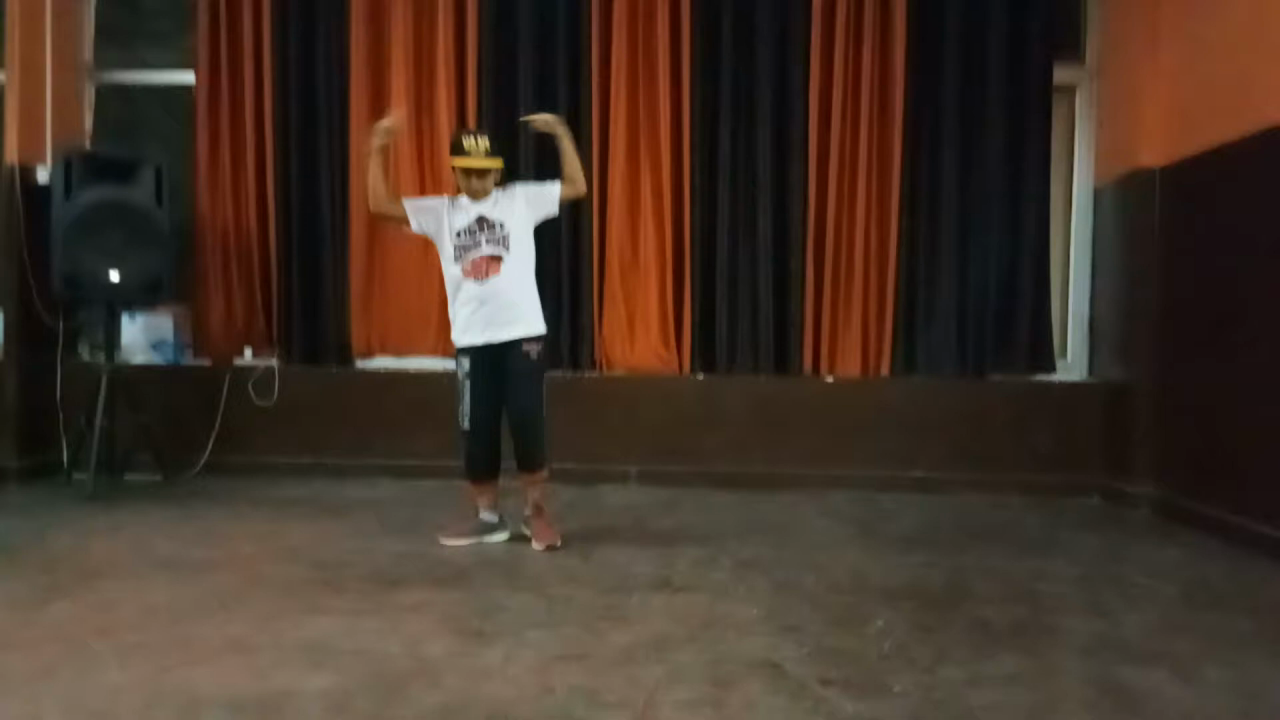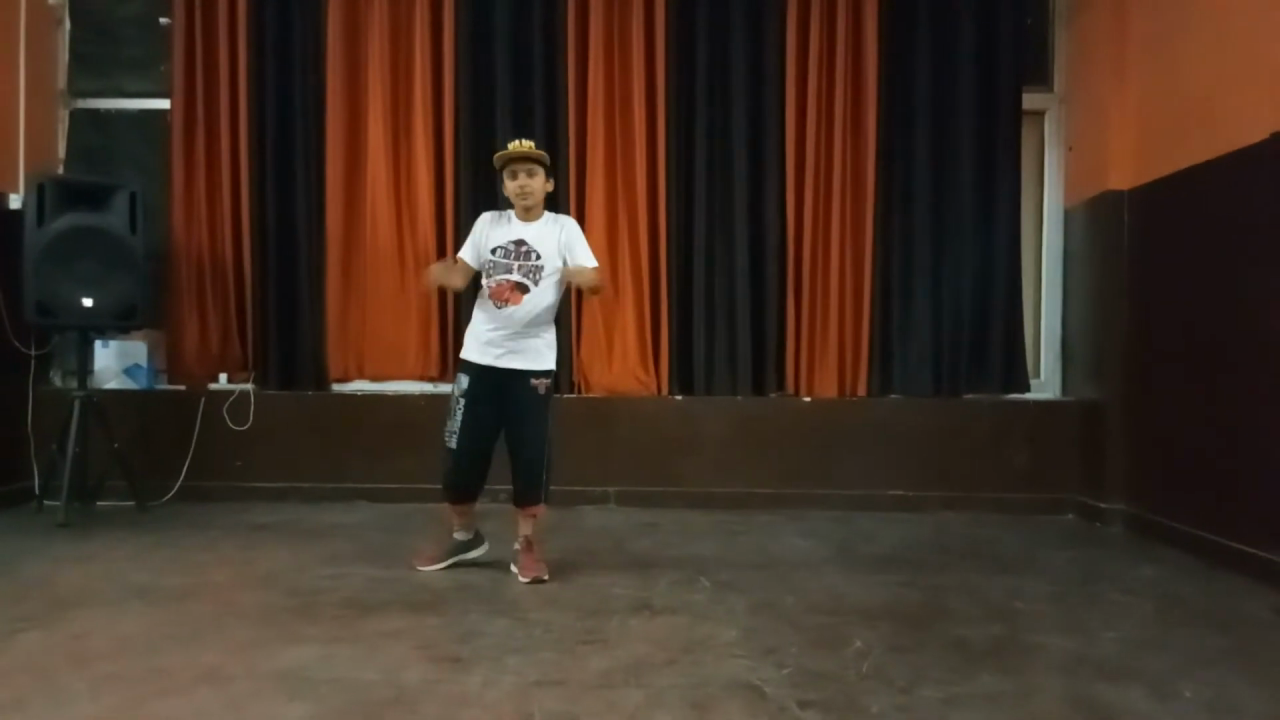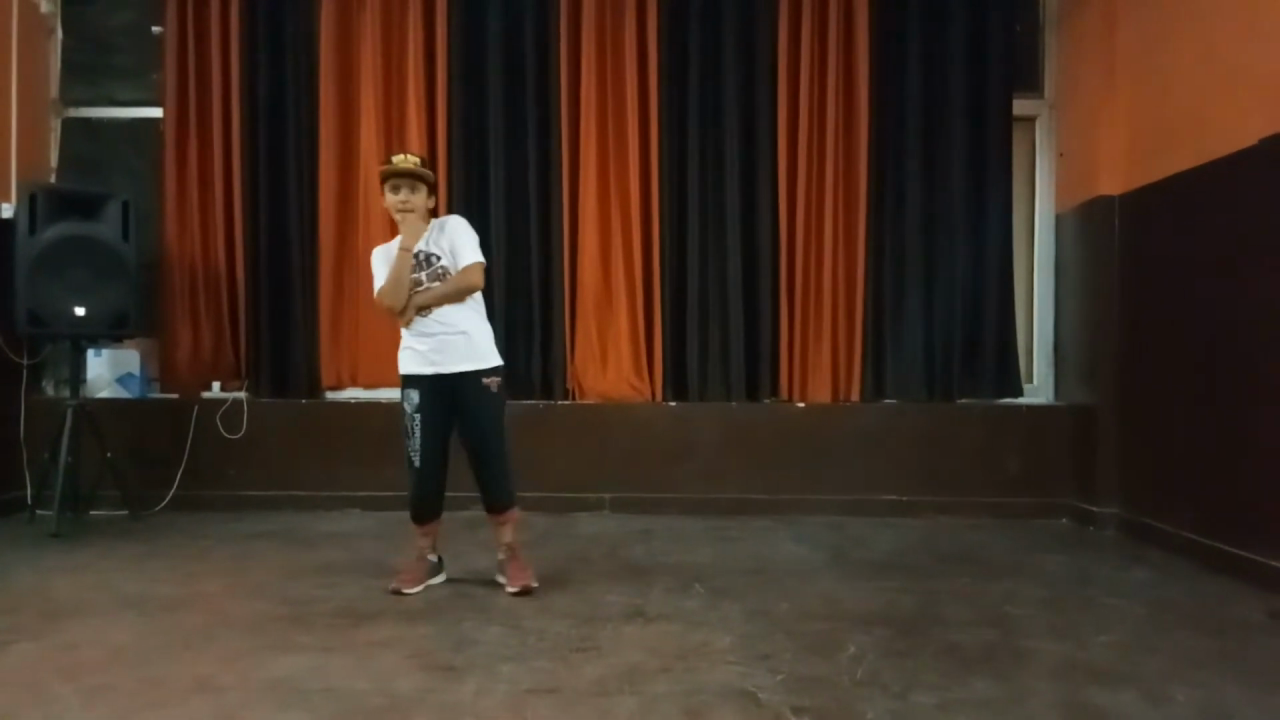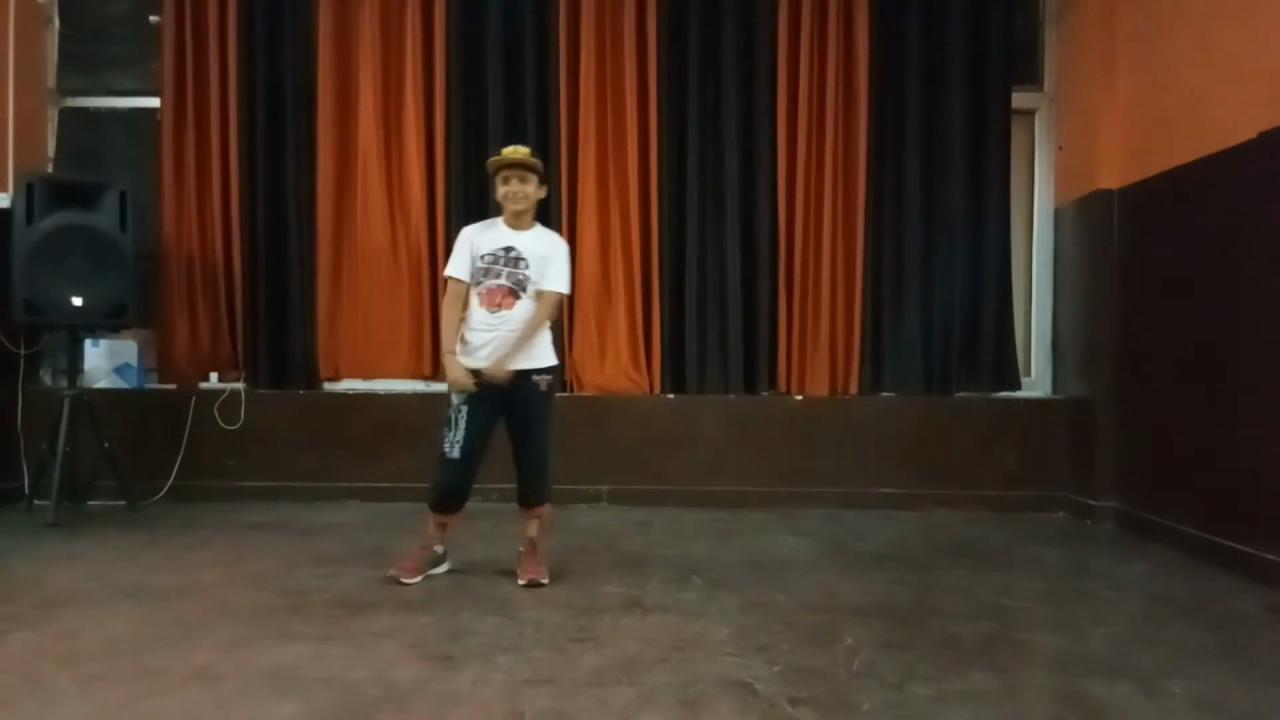
dt=1s
person 1, frame 1
left shoulder: (522, 200)
right shoulder: (440, 212)
left elbow: (576, 188)
right elbow: (381, 204)
left wrist: (561, 133)
right wrist: (378, 145)
left hip: (523, 335)
right hip: (472, 340)
left knee: (529, 424)
right knee: (477, 431)
left ankle: (537, 513)
right ankle: (487, 516)
person 1, frame 2
left shoulder: (564, 228)
right shoulder: (489, 224)
left elbow: (593, 278)
right elbow: (460, 278)
left wrist: (578, 274)
right wrist: (446, 274)
left hip: (532, 362)
right hip: (479, 357)
left knee: (530, 456)
right knee: (463, 450)
left ankle: (526, 546)
right ankle: (463, 535)
person 1, frame 3
left shoulder: (453, 227)
right shoulder: (383, 254)
left elbow: (474, 279)
right elbow: (393, 303)
left wrist: (419, 300)
right wrist: (408, 244)
left hip: (477, 363)
right hip: (420, 369)
left knee: (492, 461)
right knee: (424, 467)
left ankle: (510, 553)
right ankle: (426, 556)
person 1, frame 4
left shoulder: (553, 245)
right shoulder: (473, 235)
left elbow: (546, 309)
right elbow: (452, 300)
left wrist: (506, 358)
right wrist: (455, 357)
left hip: (531, 367)
right hip: (473, 365)
left knee: (533, 460)
right knee: (457, 458)
left ankle: (531, 548)
right ankle: (433, 548)
